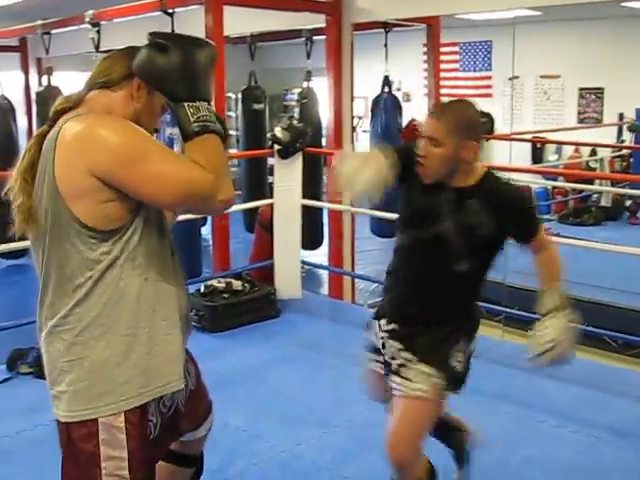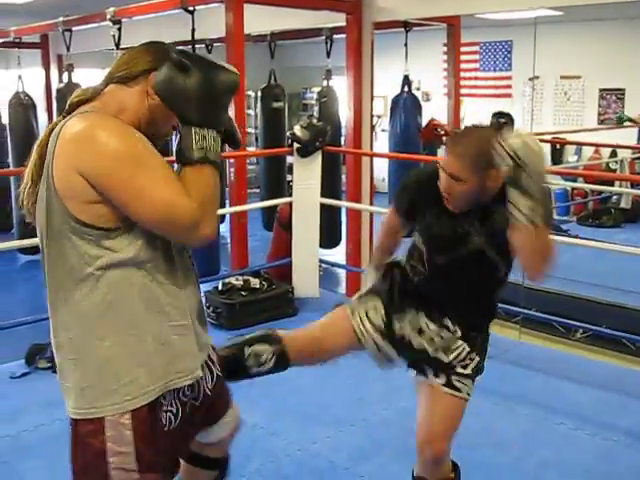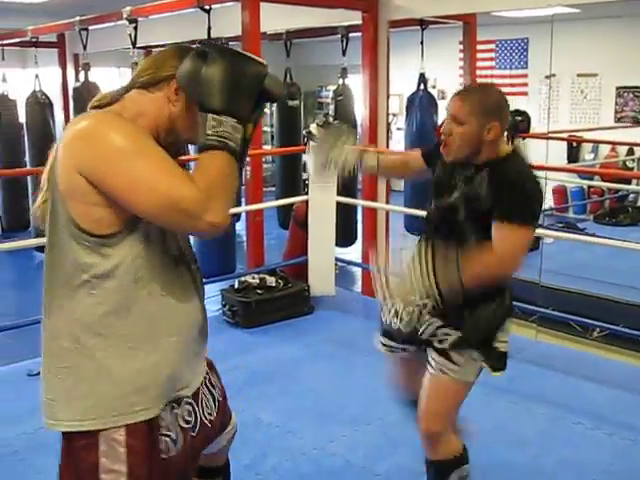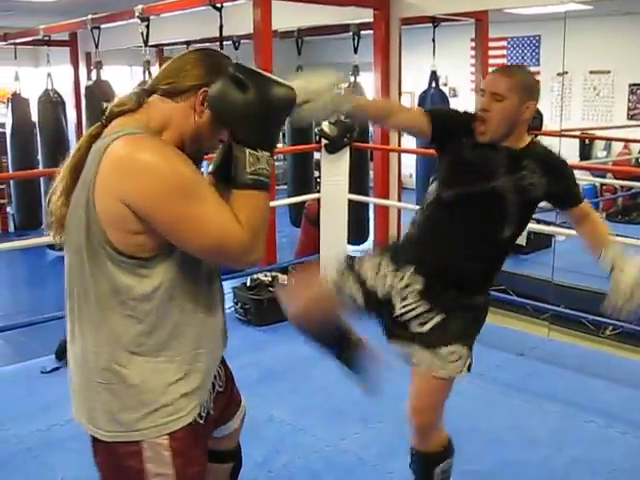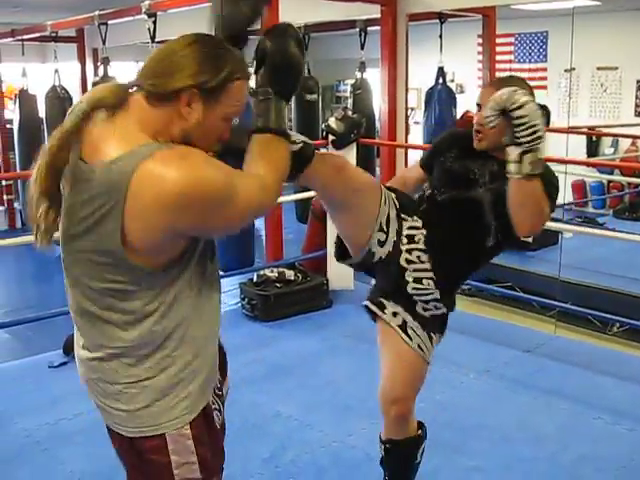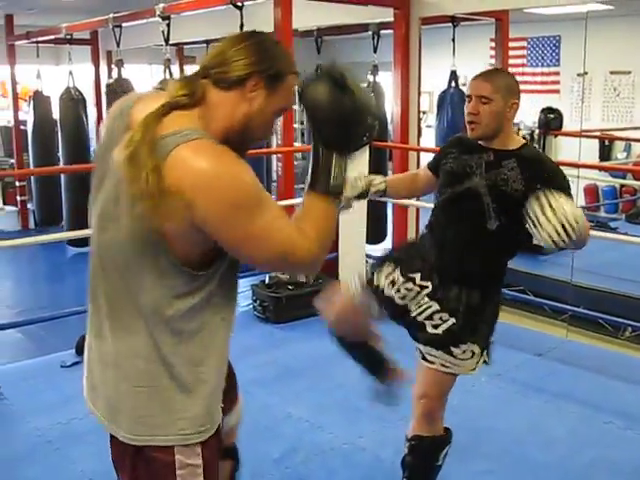
dt=0.3s
person 1, frame 1
left shoulder: (76, 137)
right shoulder: (97, 136)
left elbow: (159, 206)
right elbow: (215, 193)
left wrist: (194, 113)
right wrist: (192, 102)
left hip: (143, 358)
right hip: (107, 376)
left knee: (192, 431)
person 1, frame 2
left shoulder: (111, 139)
right shoulder: (95, 135)
left elbow: (167, 208)
right elbow: (196, 225)
left wrist: (205, 133)
right wrist: (200, 127)
right hip: (120, 370)
left knee: (217, 428)
person 1, frame 3
left shoulder: (131, 143)
right shoulder: (99, 134)
left elbow: (190, 201)
right elbow: (208, 215)
left wrist: (237, 123)
right wrist: (223, 117)
right hip: (119, 392)
left knee: (214, 443)
person 1, frame 4
left shoulder: (120, 141)
right shoulder: (144, 160)
left elbow: (202, 209)
right elbow: (241, 247)
left wrist: (232, 157)
right wrist: (255, 146)
right hip: (141, 391)
left knee: (226, 430)
person 1, frame 5
left shoulder: (92, 113)
right shoulder: (172, 180)
right elbow: (261, 193)
left wrist: (226, 39)
right wrist: (275, 94)
left hip: (134, 350)
right hip: (153, 384)
person 1, frame 6
left shoulder: (131, 110)
right shoulder: (207, 170)
right elbow: (302, 252)
right wrist: (334, 150)
left hip: (138, 359)
right hip: (161, 388)
left knee: (220, 434)
person 2, frame 1
left shoulder: (503, 199)
right shoulder: (415, 164)
left elbow: (543, 249)
right elbow: (363, 165)
left wrist: (556, 310)
right wrist: (356, 169)
left hip: (437, 335)
right hip: (394, 313)
right knee: (382, 392)
right ankle: (455, 435)
person 2, frame 2
left shoulder: (521, 199)
right shoulder: (423, 184)
left elbow: (535, 267)
right elbow: (394, 221)
left wrist: (528, 191)
right wrist: (376, 272)
left hip: (459, 328)
right hip: (406, 296)
left knee: (433, 449)
right knee: (307, 345)
person 2, frame 3
left shoulder: (516, 181)
right shoulder: (450, 153)
left elbow: (506, 259)
right elbow: (405, 163)
left wrist: (438, 275)
right wrist: (356, 157)
left hip: (470, 310)
right hip: (417, 294)
left knee: (434, 426)
right knee: (410, 386)
right ankle: (450, 439)
person 2, frame 4
left shoulder: (547, 168)
right shoulder: (459, 128)
left elbow: (586, 220)
right elbow: (394, 116)
right wrist: (342, 101)
left hip: (458, 300)
right hip: (406, 265)
left knee: (424, 420)
right knee: (300, 304)
right ankle: (350, 348)
person 2, frame 5
left shoulder: (538, 178)
right shoulder: (454, 143)
left elbow: (528, 227)
left wrist: (524, 153)
right wrist: (352, 206)
left hip: (426, 287)
right hip: (395, 237)
left knee: (398, 407)
right knee: (329, 168)
person 2, frame 6
left shoulder: (536, 169)
right shoulder: (457, 147)
left elbow: (567, 226)
right elbow: (420, 183)
left wrist: (571, 226)
right wrist: (371, 187)
left hip: (467, 296)
right hip: (418, 267)
left knee: (427, 404)
right knee: (336, 312)
right ankle: (380, 369)
